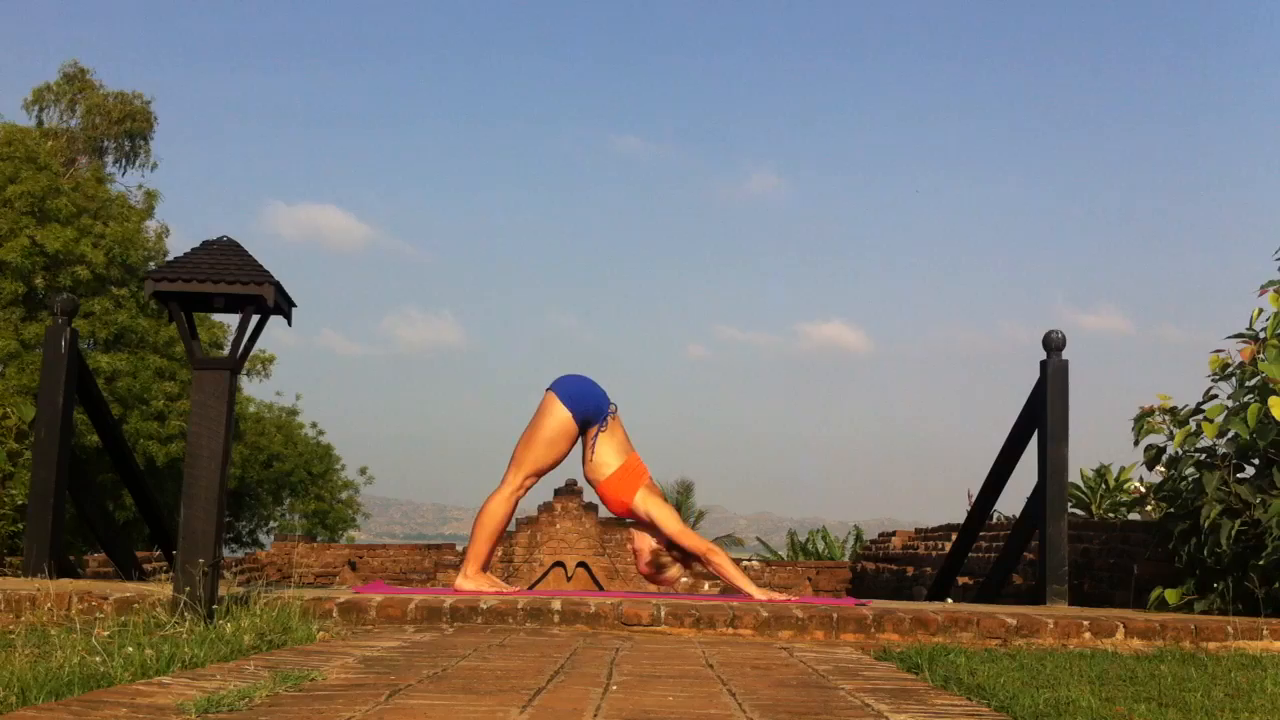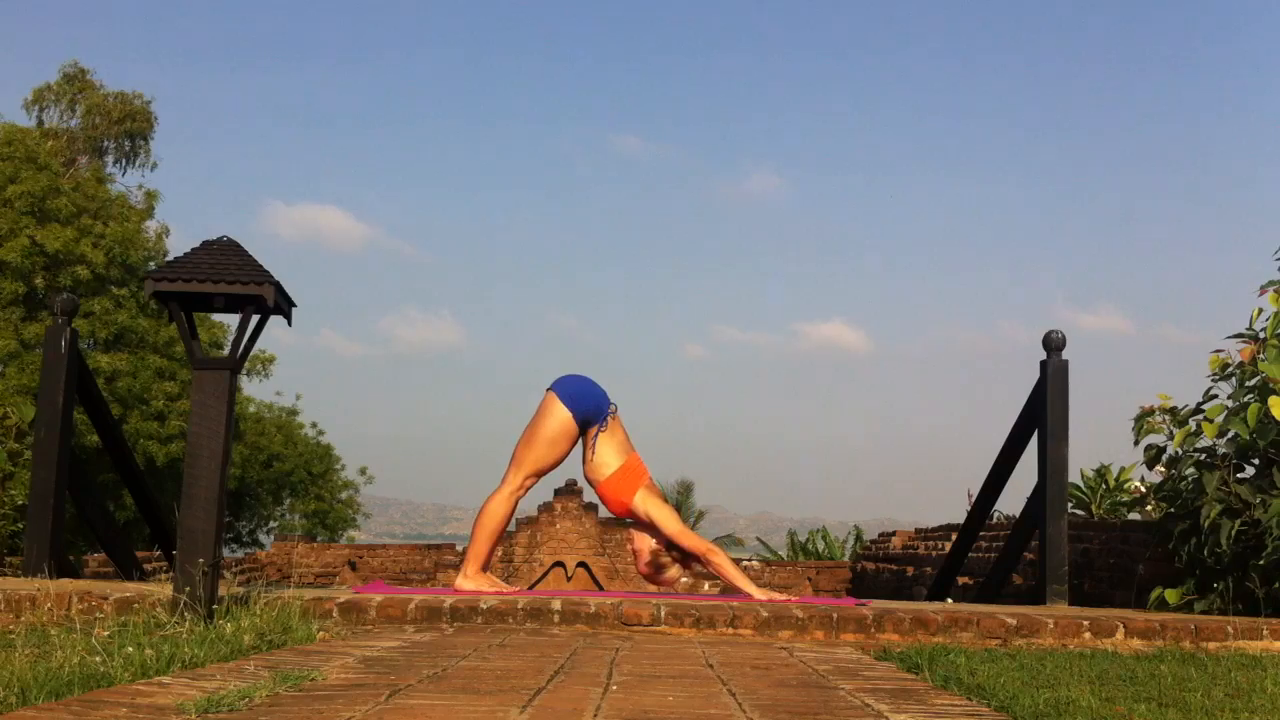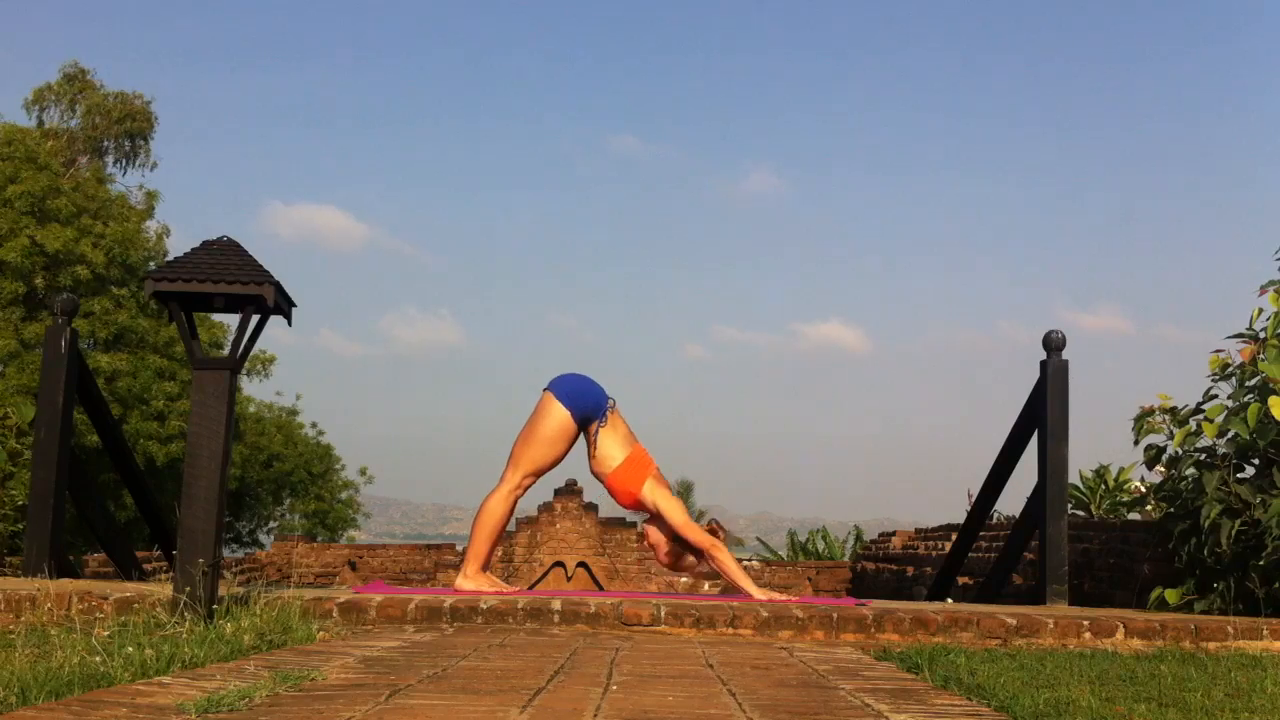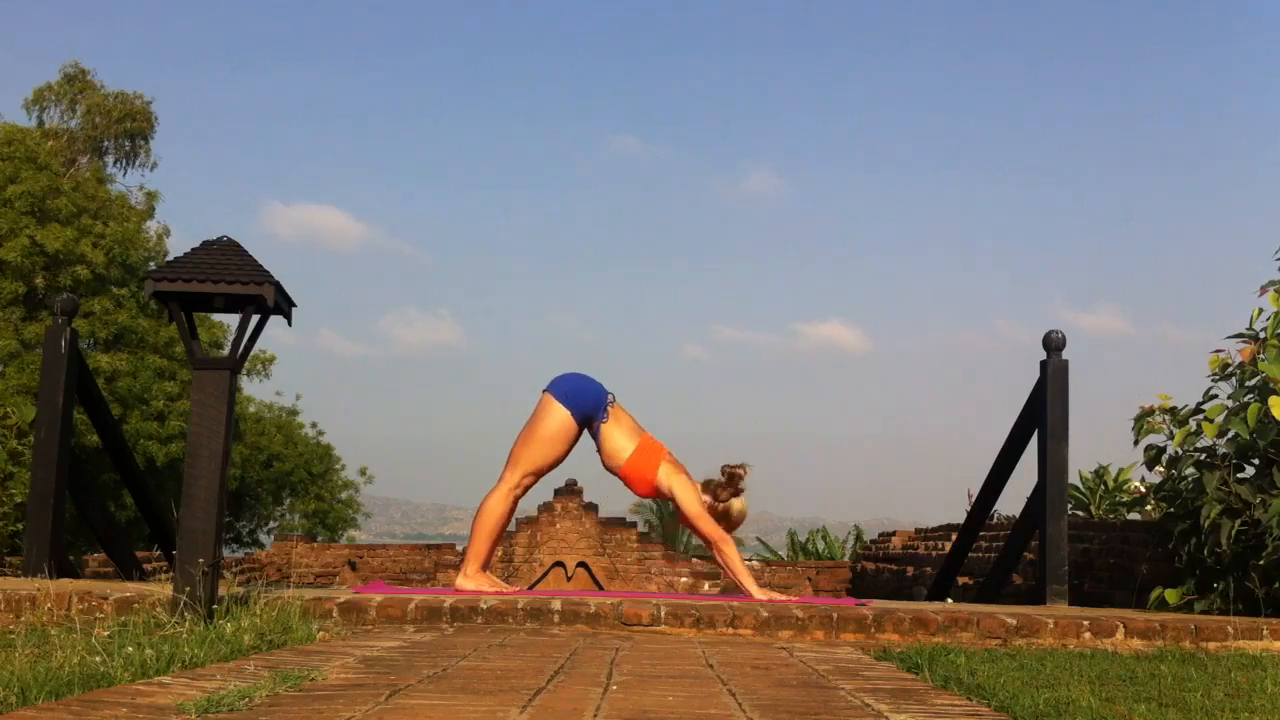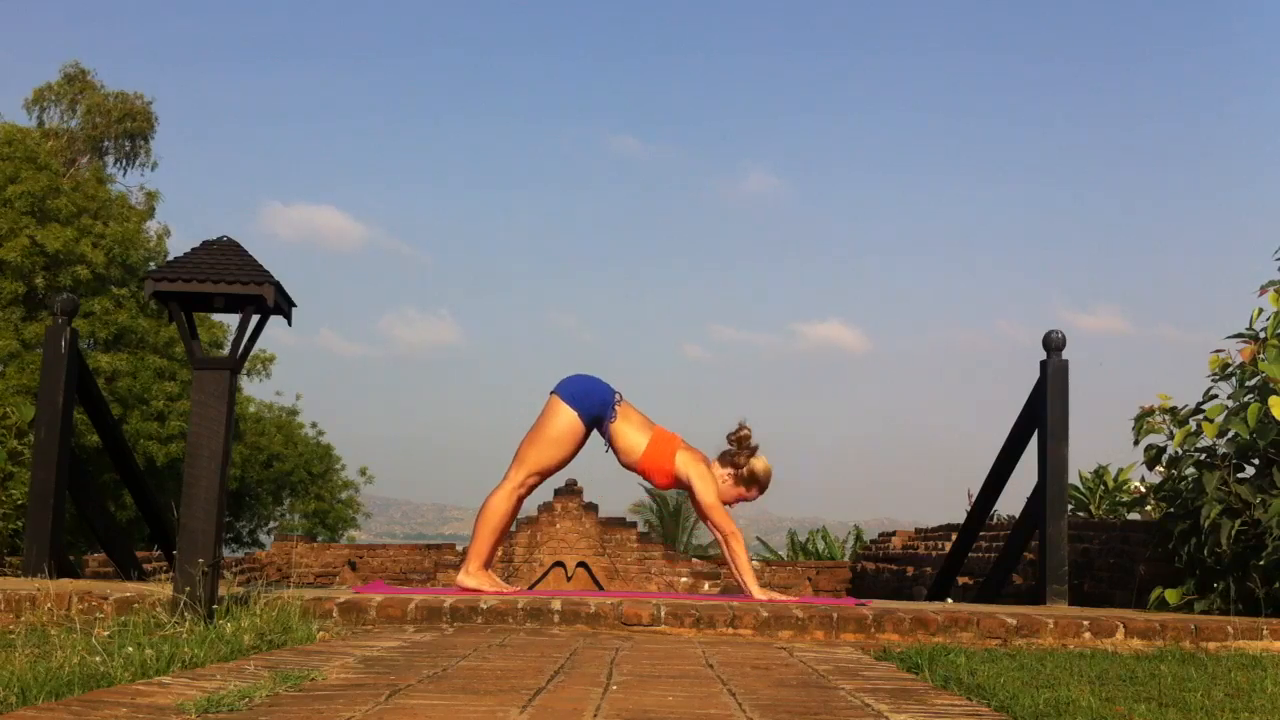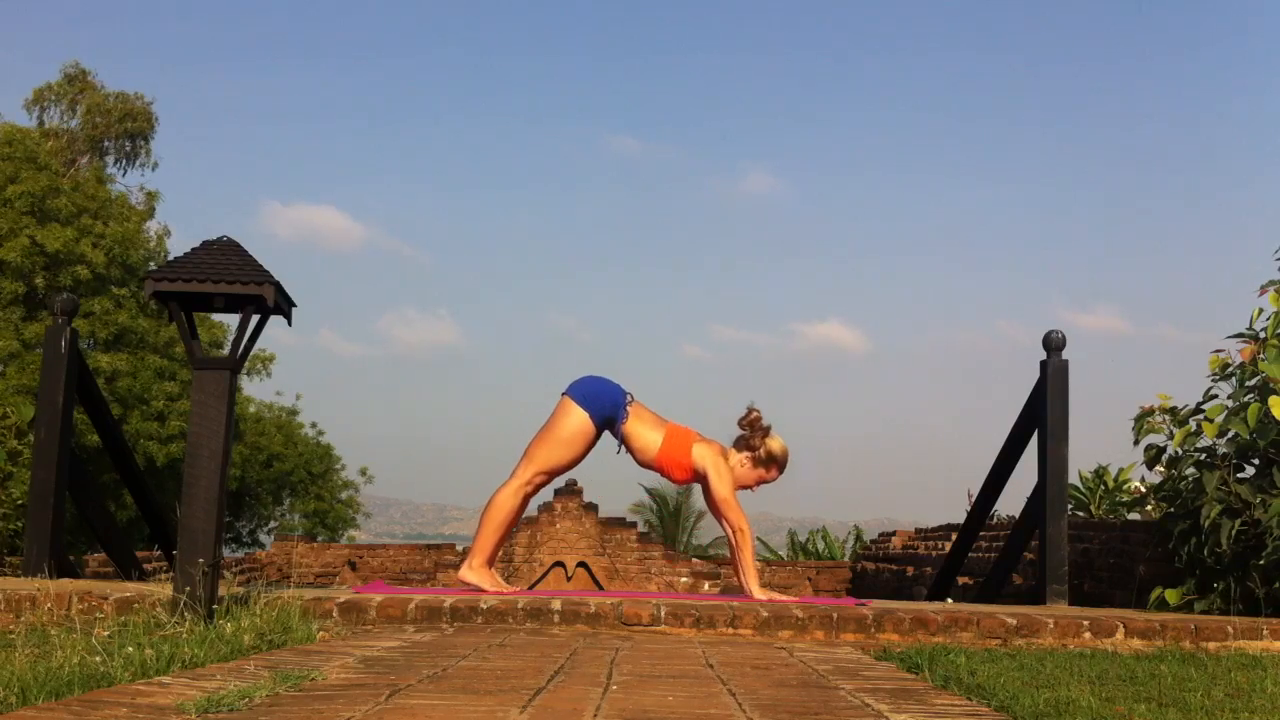
dt=0.2s
person 1, frame 1
left shoulder: (651, 509)
right shoulder: (649, 507)
left elbow: (706, 551)
left wrist: (752, 590)
right wrist: (755, 591)
left hip: (583, 403)
right hip: (578, 399)
left knee: (519, 485)
right knee: (515, 483)
left ankle: (479, 570)
right ankle: (469, 573)
person 1, frame 2
left shoulder: (650, 510)
right shoulder: (650, 509)
left elbow: (705, 552)
right elbow: (707, 550)
left wrist: (752, 590)
right wrist: (754, 591)
left hip: (583, 404)
right hip: (578, 400)
left knee: (519, 485)
right knee: (515, 484)
left ankle: (479, 570)
right ankle: (470, 573)
person 1, frame 3
left shoulder: (663, 502)
right shoulder: (661, 500)
left elbow: (711, 545)
right elbow: (711, 545)
left wrist: (751, 589)
right wrist: (753, 590)
left hip: (583, 404)
right hip: (577, 399)
left knee: (518, 484)
right knee: (513, 483)
left ankle: (479, 570)
right ankle: (470, 573)
person 1, frame 4
left shoulder: (683, 485)
right shoulder: (678, 485)
left elbow: (716, 540)
right elbow: (718, 538)
left wrist: (750, 589)
right wrist: (754, 590)
left hip: (585, 404)
right hip: (578, 397)
left knee: (518, 484)
right knee: (513, 482)
left ankle: (479, 570)
right ankle: (470, 572)
person 1, frame 5
left shoulder: (697, 475)
right shoulder: (695, 470)
left elbow: (722, 534)
right elbow: (730, 532)
left wrist: (750, 588)
right wrist: (756, 590)
left hip: (592, 405)
right hip: (585, 398)
left knee: (525, 483)
right knee: (518, 480)
left ankle: (482, 567)
right ankle: (472, 569)
person 1, frame 6
left shoulder: (710, 466)
right shoulder: (713, 461)
left elbow: (732, 530)
right elbow: (741, 528)
left wrist: (749, 588)
right wrist: (755, 590)
left hip: (604, 407)
right hip: (598, 400)
left knee: (532, 482)
right knee: (525, 479)
left ankle: (485, 565)
right ankle: (475, 565)
